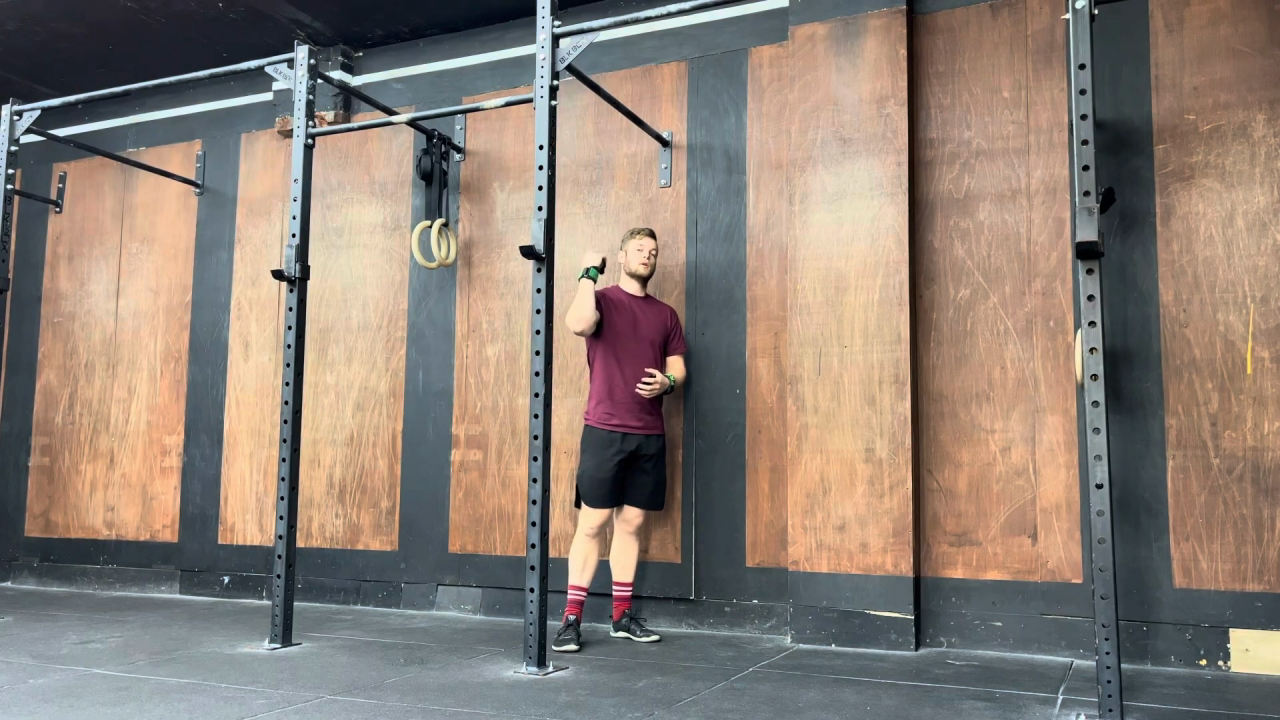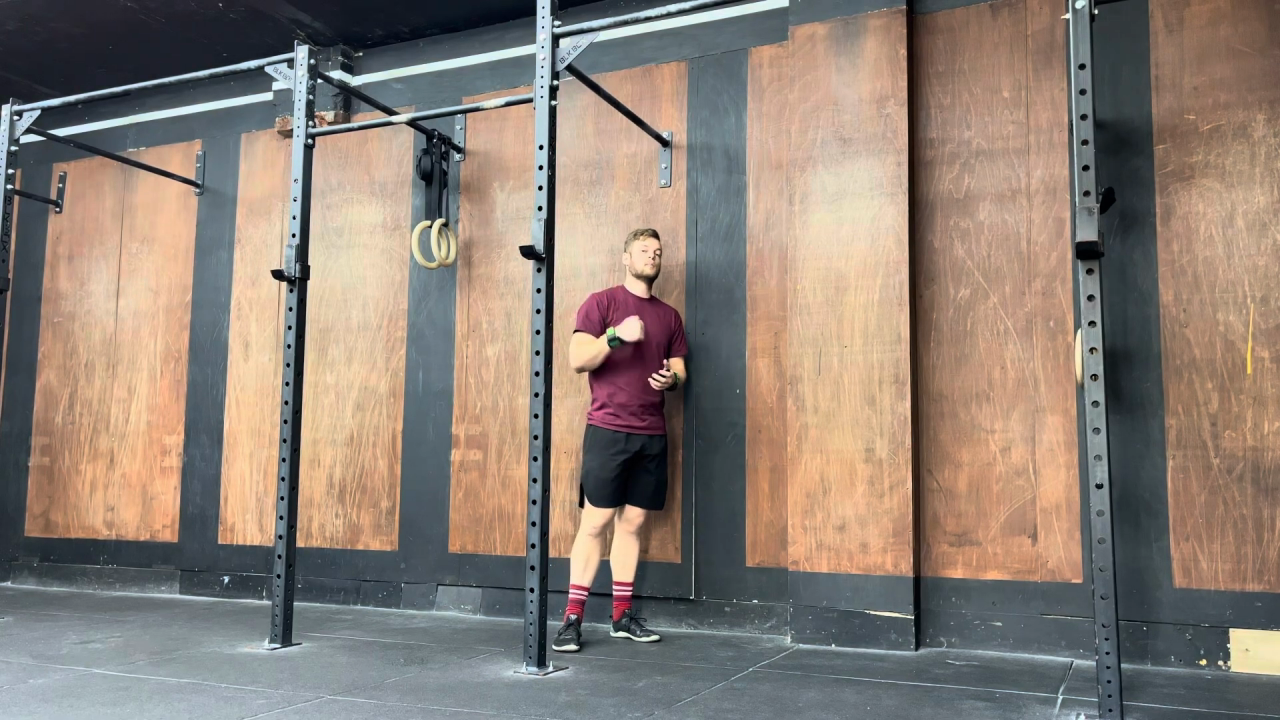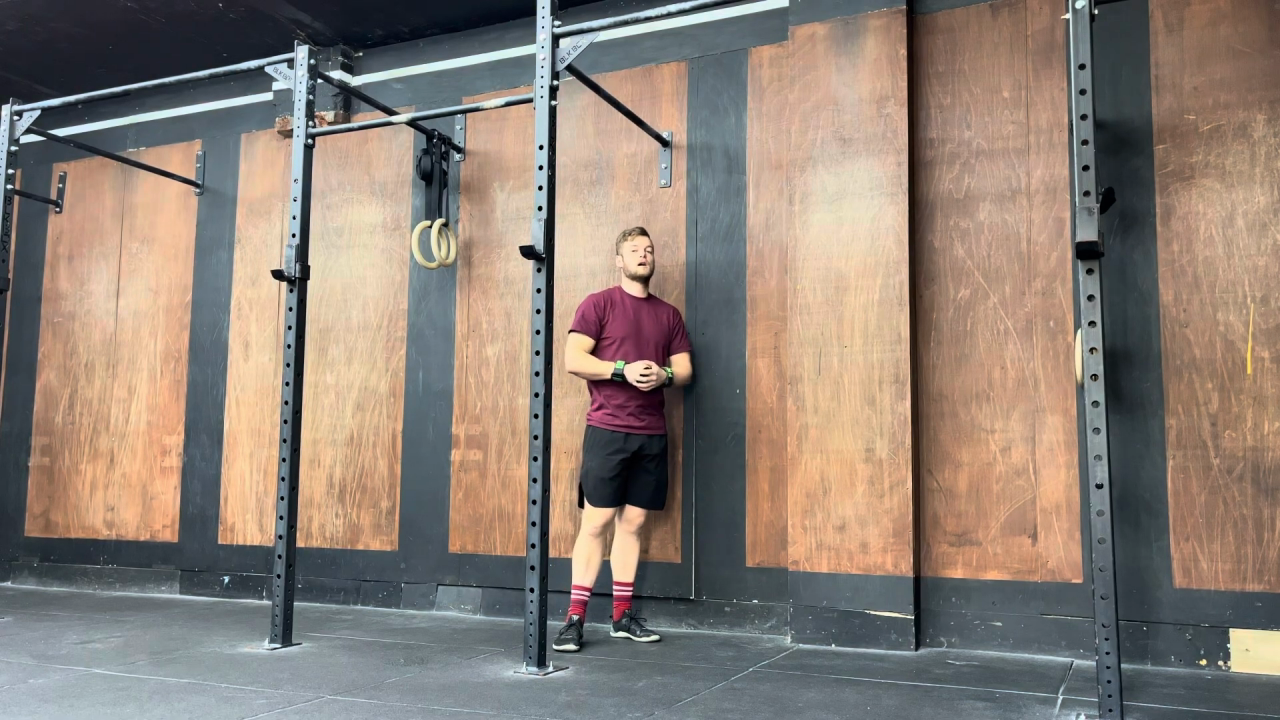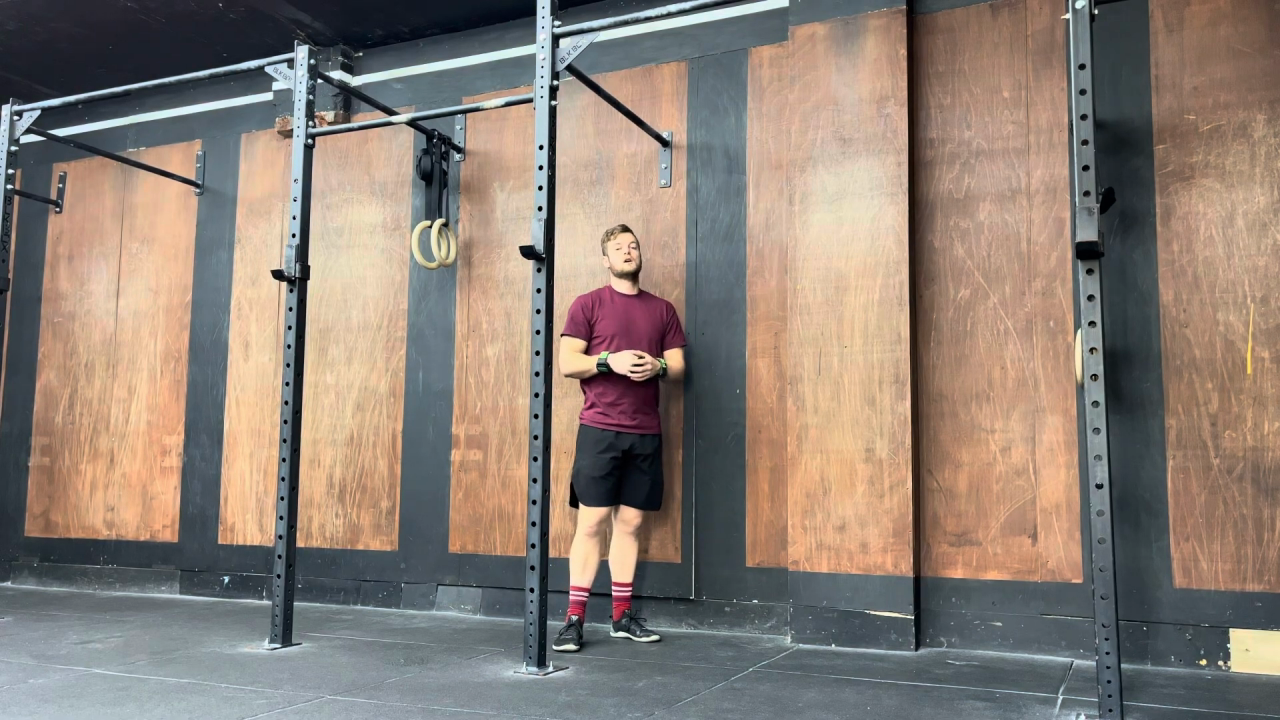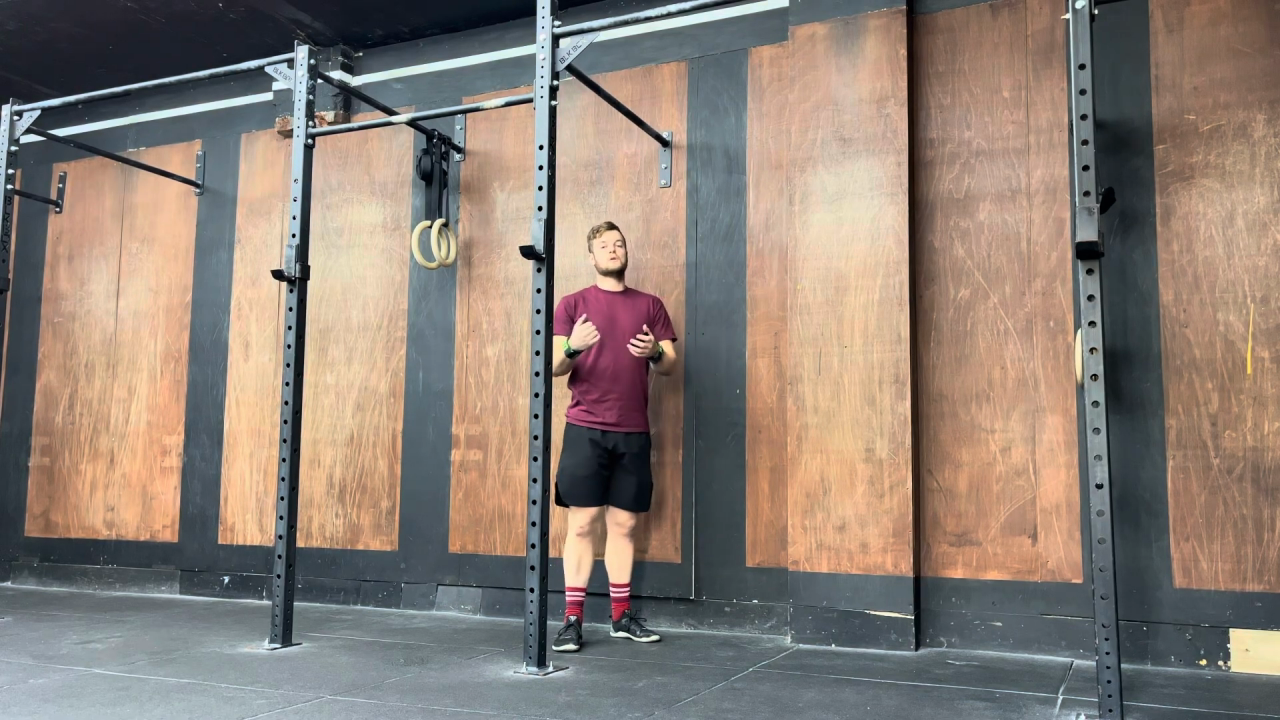
dt=0.3s
person 1, frame 1
left shoulder: (666, 314)
right shoulder: (602, 300)
left elbow: (679, 368)
right elbow: (578, 325)
left wrist: (667, 382)
right wrist: (589, 272)
left hip: (649, 435)
right hip: (605, 429)
left knee: (631, 523)
right knee: (593, 523)
left ankle: (622, 615)
right ankle: (571, 618)
person 1, frame 2
left shoulder: (669, 315)
right shoulder: (601, 302)
left elbow: (680, 370)
right elbow: (578, 358)
left wrist: (672, 378)
right wrist: (617, 336)
left hip: (652, 434)
right hip: (609, 429)
left knee: (632, 522)
right knee: (596, 521)
left ankle: (622, 615)
right ankle: (572, 617)
person 1, frame 3
left shoulder: (669, 314)
right shoulder: (598, 304)
left elbow: (685, 370)
right elbow: (573, 360)
left wrist: (664, 376)
right wrist: (623, 370)
left hip: (651, 435)
right hip: (607, 430)
left knee: (632, 523)
right knee: (596, 522)
left ankle: (622, 615)
right ankle: (574, 618)
person 1, frame 4
left shoulder: (662, 309)
right shoulder: (588, 304)
left elbow: (678, 368)
right elbow: (567, 364)
left wrist: (659, 368)
right wrist: (607, 360)
left hip: (645, 433)
right hip: (600, 430)
left knee: (629, 523)
right knee: (592, 523)
left ankle: (622, 615)
right ankle: (574, 619)
person 1, frame 5
left shoulder: (650, 305)
right shoulder: (573, 303)
left elbow: (670, 365)
right elbow: (555, 366)
left wrist: (654, 352)
right wrist: (572, 347)
left hip: (633, 432)
right hip: (586, 429)
left knee: (624, 524)
right knee: (581, 524)
left ankle: (622, 615)
right ankle: (572, 619)
